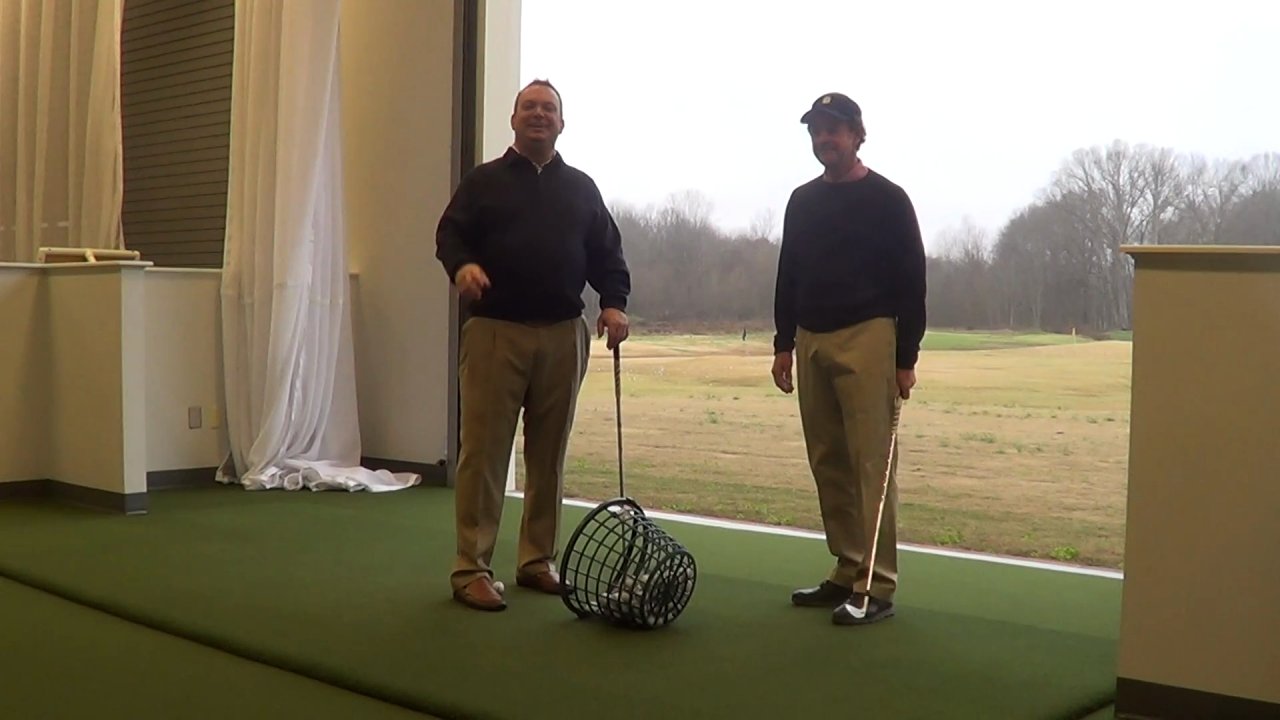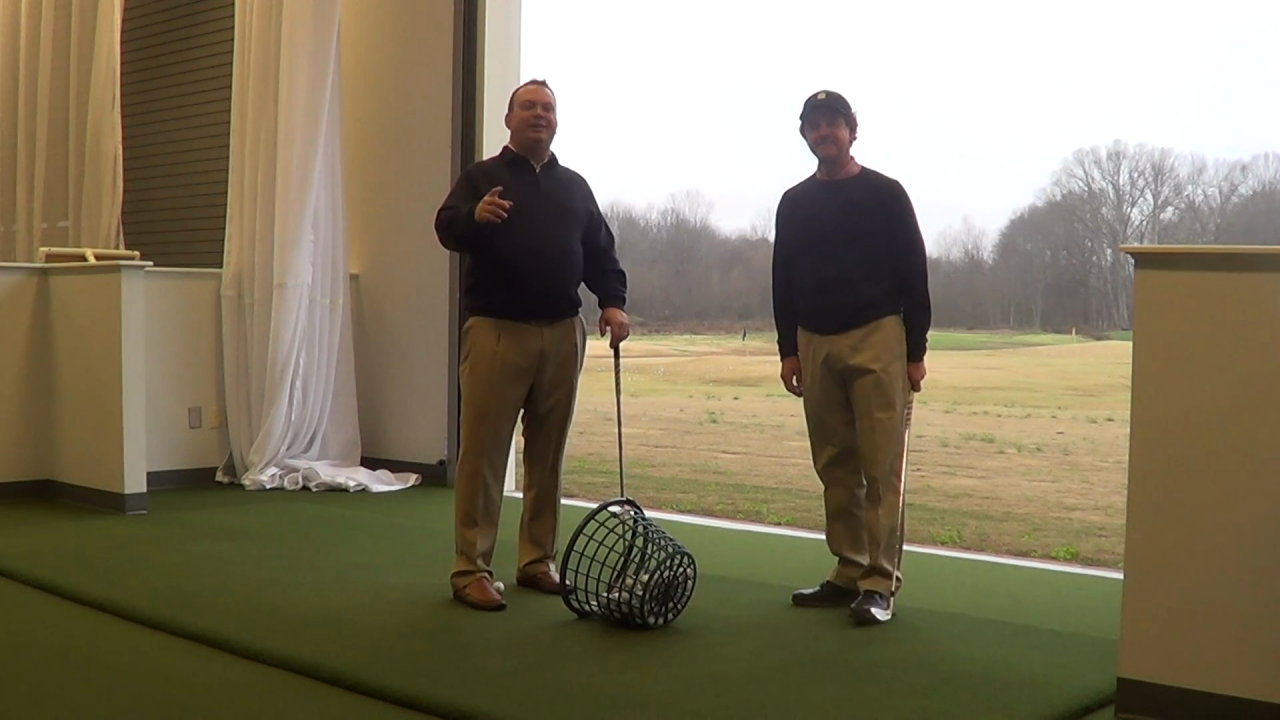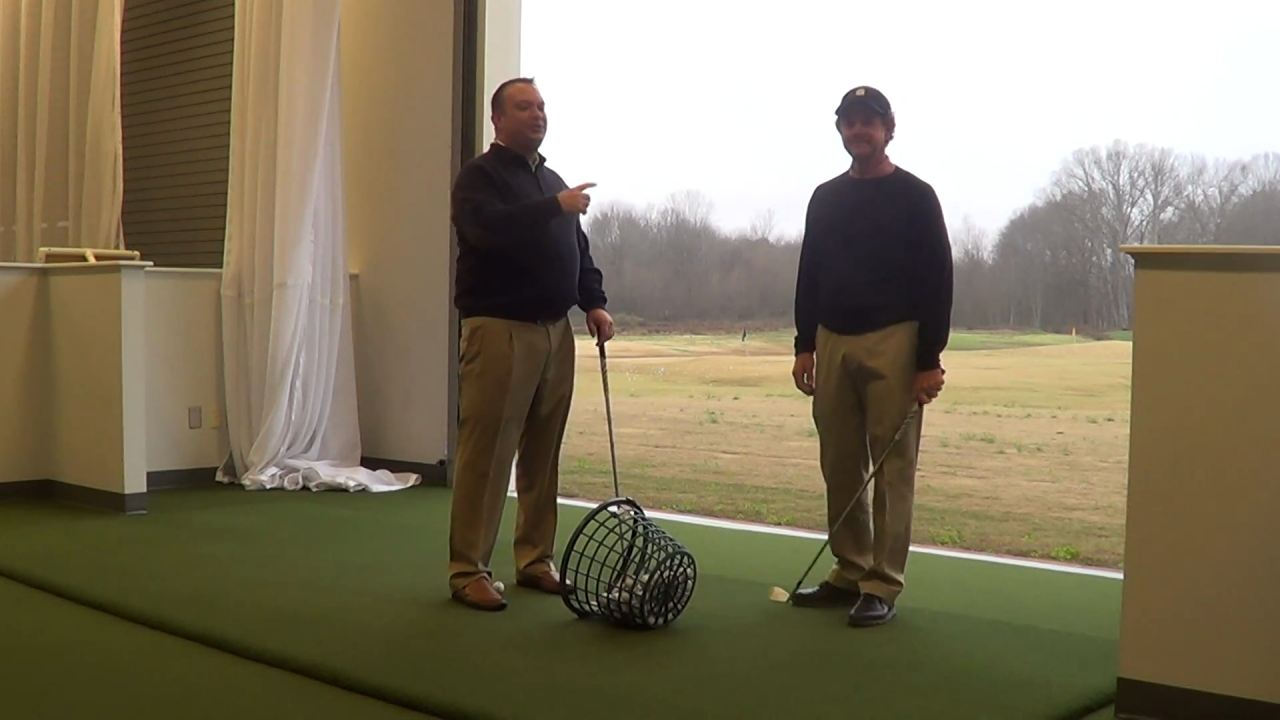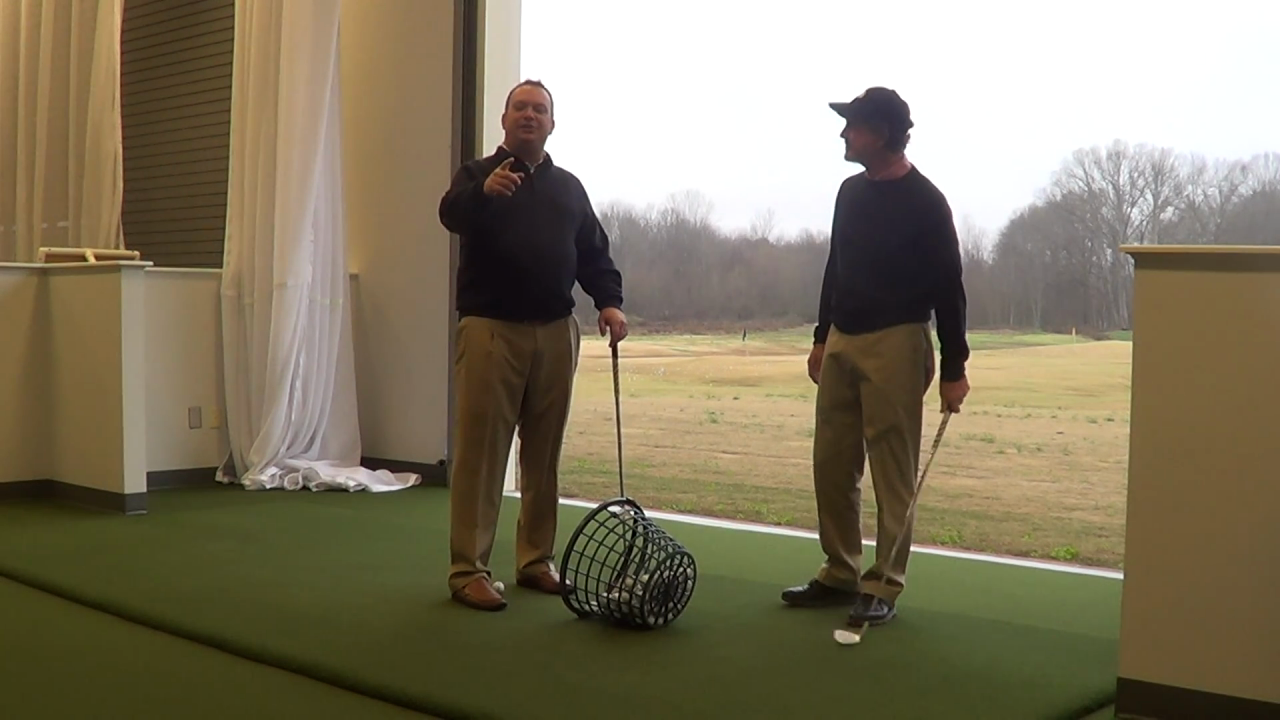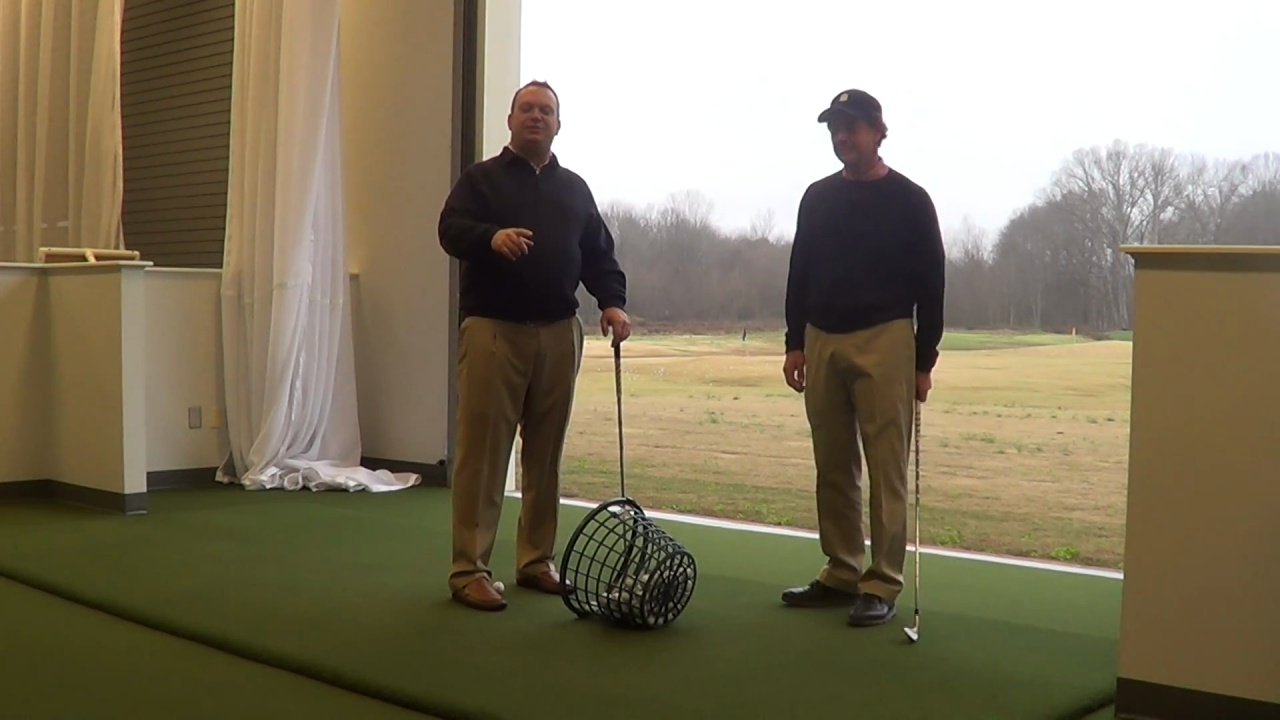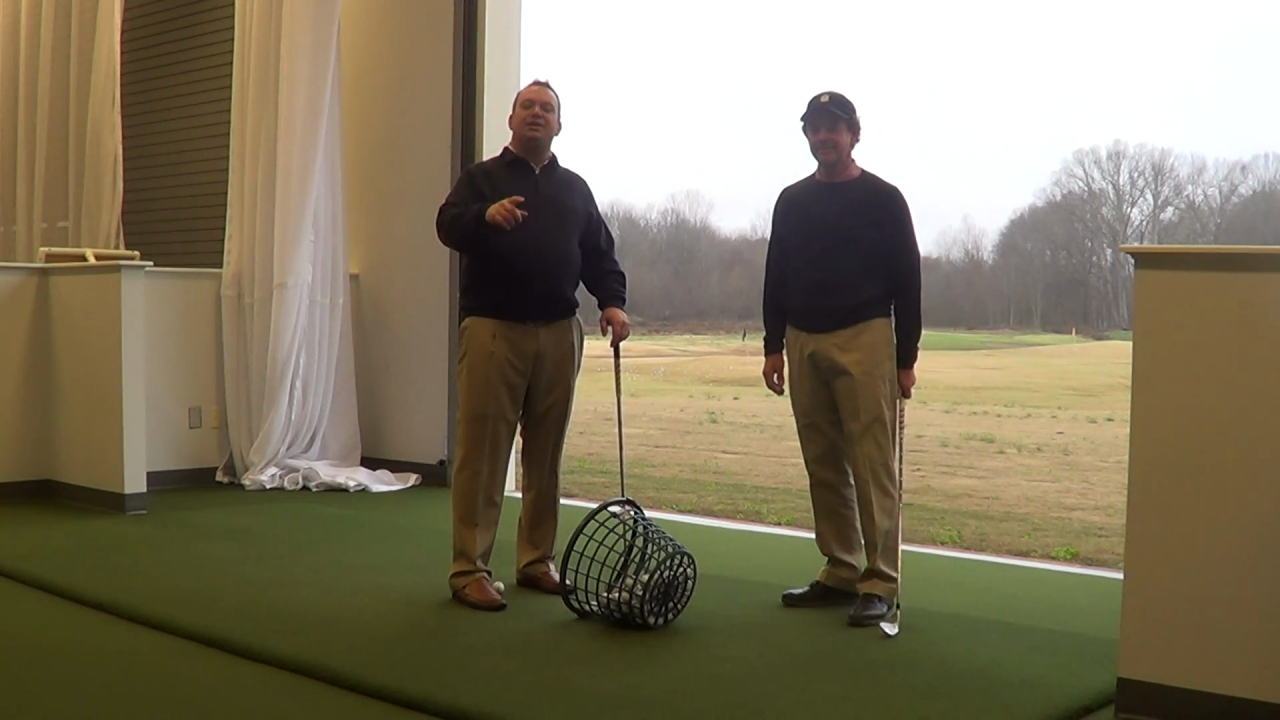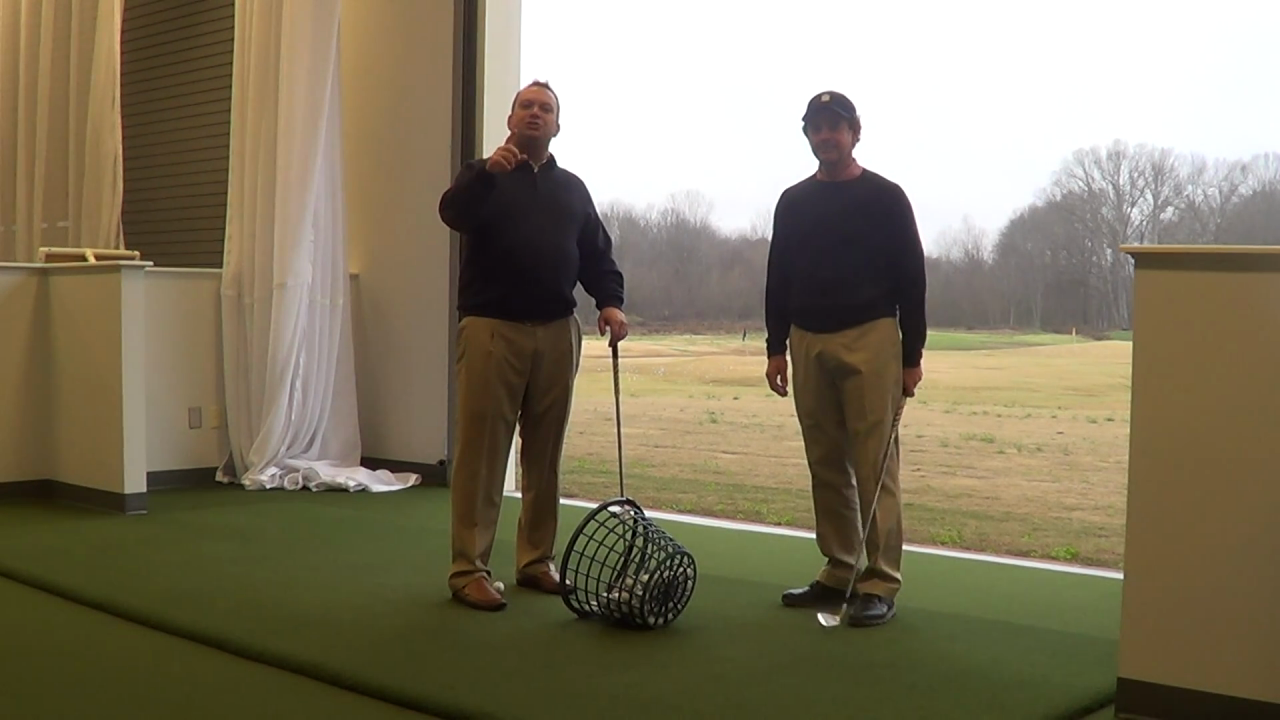
dt=0.7s
person 1, frame 1
left shoulder: (888, 199)
right shoulder: (802, 200)
left elbow: (911, 282)
right elbow: (788, 276)
left wrist: (907, 357)
right wrist: (784, 342)
left hip: (867, 338)
right hip: (813, 342)
left knee: (871, 463)
right knee: (829, 464)
left ankle: (876, 584)
right ankle: (847, 572)
person 1, frame 2
left shoulder: (885, 194)
right shoulder: (794, 202)
left elbow: (914, 274)
right elbow: (784, 280)
left wrist: (915, 350)
right wrist: (788, 348)
left hip: (876, 339)
right hip: (817, 344)
left knee: (881, 464)
right knee: (835, 466)
left ankle: (881, 581)
right ankle: (848, 572)
person 1, frame 3
left shoulder: (915, 197)
right shoulder: (825, 197)
left elbow: (937, 282)
right elbow: (809, 276)
left wrist: (929, 359)
right wrist: (805, 344)
left hip: (894, 343)
right hip: (834, 344)
left knee: (892, 468)
right knee: (839, 467)
left ankle: (882, 584)
right ankle: (849, 572)
person 1, frame 4
left shoulder: (924, 202)
right shoulder: (850, 191)
left elbow: (948, 288)
left wrist: (953, 368)
right wrist: (822, 334)
left hip: (896, 344)
right hip: (842, 343)
left knee: (892, 469)
right knee: (831, 462)
left ankle: (883, 584)
right ankle: (840, 573)
person 1, frame 5
left shoulder: (909, 200)
right shoulder: (817, 197)
left elbow: (930, 285)
right elbow: (800, 274)
left wrist: (924, 360)
right wrist: (795, 342)
left hip: (884, 342)
right hip: (823, 342)
left knee: (886, 467)
right knee: (833, 466)
left ankle: (882, 583)
right ankle: (842, 572)
person 1, frame 6
left shoulder: (883, 199)
right shoulder: (792, 200)
left elbow: (906, 281)
right elbow: (776, 278)
left wrist: (906, 357)
right wrist: (774, 345)
left hip: (864, 340)
right hip: (806, 344)
left knee: (872, 462)
right knee: (823, 465)
left ankle: (879, 581)
right ankle: (841, 572)
person 1, frame 7
left shoulder: (885, 197)
right shoulder: (793, 201)
left elbow: (911, 278)
right elbow: (779, 279)
left wrist: (912, 355)
right wrist: (776, 346)
left hip: (869, 340)
right hip: (809, 343)
left knee: (874, 463)
right knee: (825, 464)
left ankle: (880, 582)
right ankle: (840, 571)
person 2, frame 1
left shoulder: (581, 186)
right shoulder: (484, 180)
left elbow: (607, 250)
right elbow: (449, 234)
left wrist: (614, 302)
right wrist: (461, 264)
left hip: (563, 334)
right hip: (495, 333)
left knee: (548, 454)
right knee: (484, 452)
left ankle: (538, 560)
right ankle: (471, 569)
person 2, frame 2
left shoulder: (574, 186)
right shoulder: (482, 177)
left elbow: (601, 250)
right elbow: (448, 230)
left wrist: (613, 301)
right wrist: (475, 216)
left hip: (562, 333)
right hip: (495, 331)
left knee: (548, 454)
right knee: (483, 452)
left ankle: (538, 560)
right ankle: (471, 568)
person 2, frame 3
left shoulder: (553, 180)
right shoulder: (479, 174)
left elbow: (577, 249)
right elbow: (485, 232)
left wrist: (594, 302)
right wrist: (551, 208)
left hip: (555, 331)
right hip: (497, 330)
left knee: (543, 452)
right knee: (486, 452)
left ankle: (535, 559)
right ankle: (468, 569)
person 2, frame 4
left shoulder: (569, 186)
right shoulder: (477, 175)
left elbow: (594, 251)
right elbow: (452, 215)
left wrist: (609, 301)
right wrist: (485, 191)
left hip: (556, 332)
right hip: (490, 330)
left knee: (544, 452)
right knee: (480, 451)
left ankle: (536, 559)
right ankle: (468, 570)
person 2, frame 5
left shoulder: (574, 188)
right shoulder: (481, 177)
left elbow: (599, 252)
right elbow: (451, 231)
left wrist: (612, 301)
right wrist: (491, 236)
left hip: (559, 333)
right hip: (492, 330)
left knee: (546, 453)
right knee: (482, 451)
left ankle: (537, 560)
right ankle: (469, 569)
person 2, frame 6
left shoulder: (575, 188)
right shoulder: (482, 177)
left elbow: (600, 253)
right elbow: (449, 226)
left wrist: (613, 301)
right wrist: (486, 214)
left hip: (559, 333)
right hip: (492, 331)
left knee: (546, 454)
right knee: (482, 452)
left ankle: (537, 560)
right ankle: (469, 569)
person 2, frame 7
left shoulder: (572, 187)
right shoulder: (482, 174)
left elbow: (597, 253)
right elbow: (454, 212)
left wrist: (610, 301)
right wrist: (489, 172)
left hip: (557, 332)
right hip: (491, 329)
left knee: (545, 453)
right knee: (481, 451)
left ankle: (537, 560)
right ankle: (469, 569)
